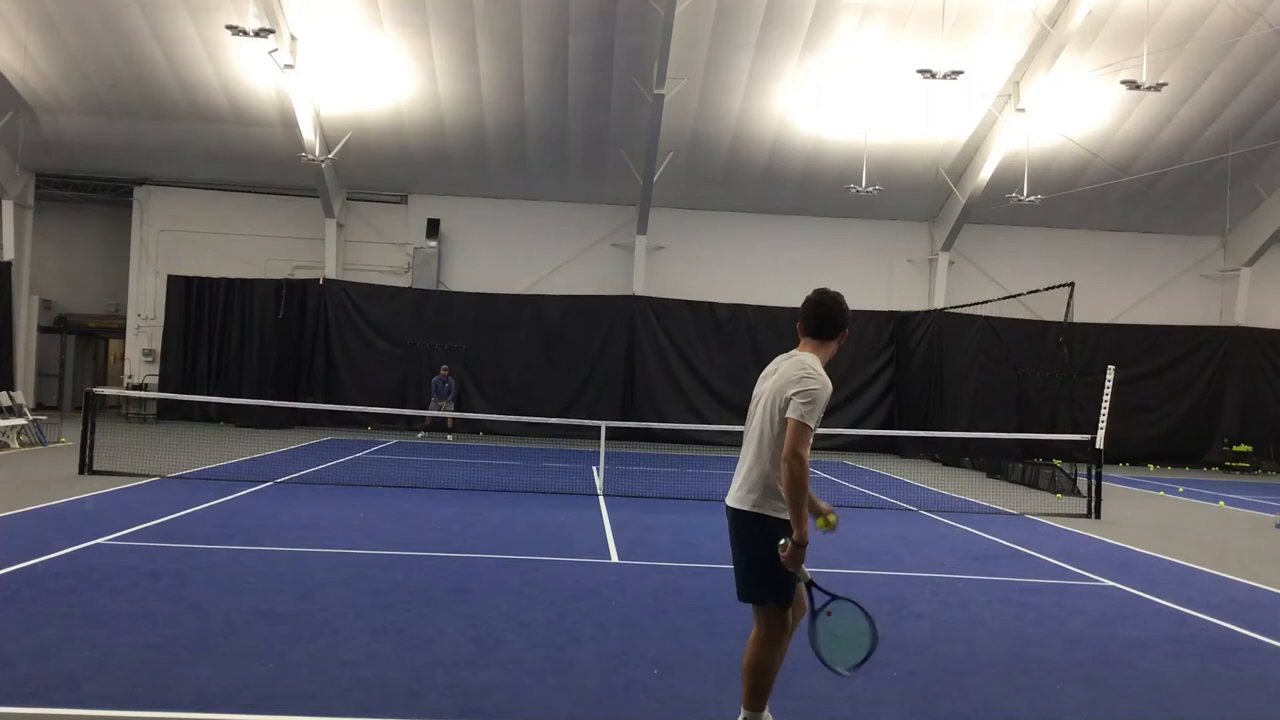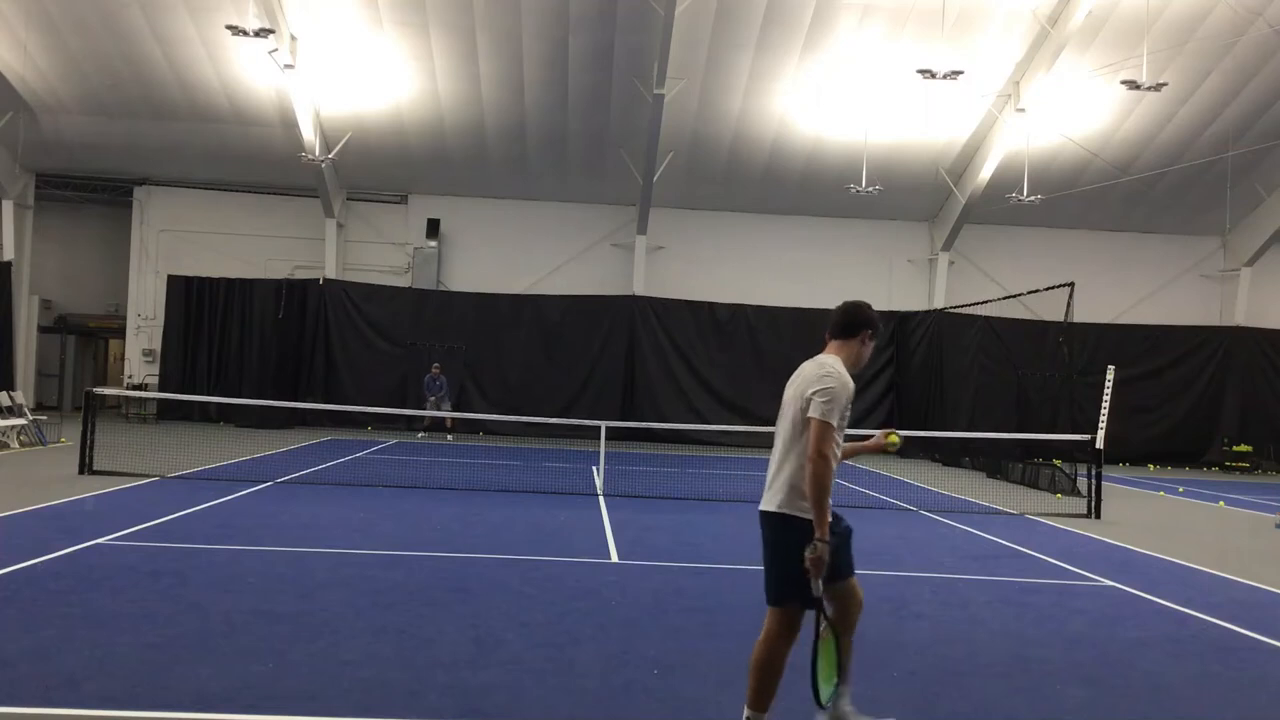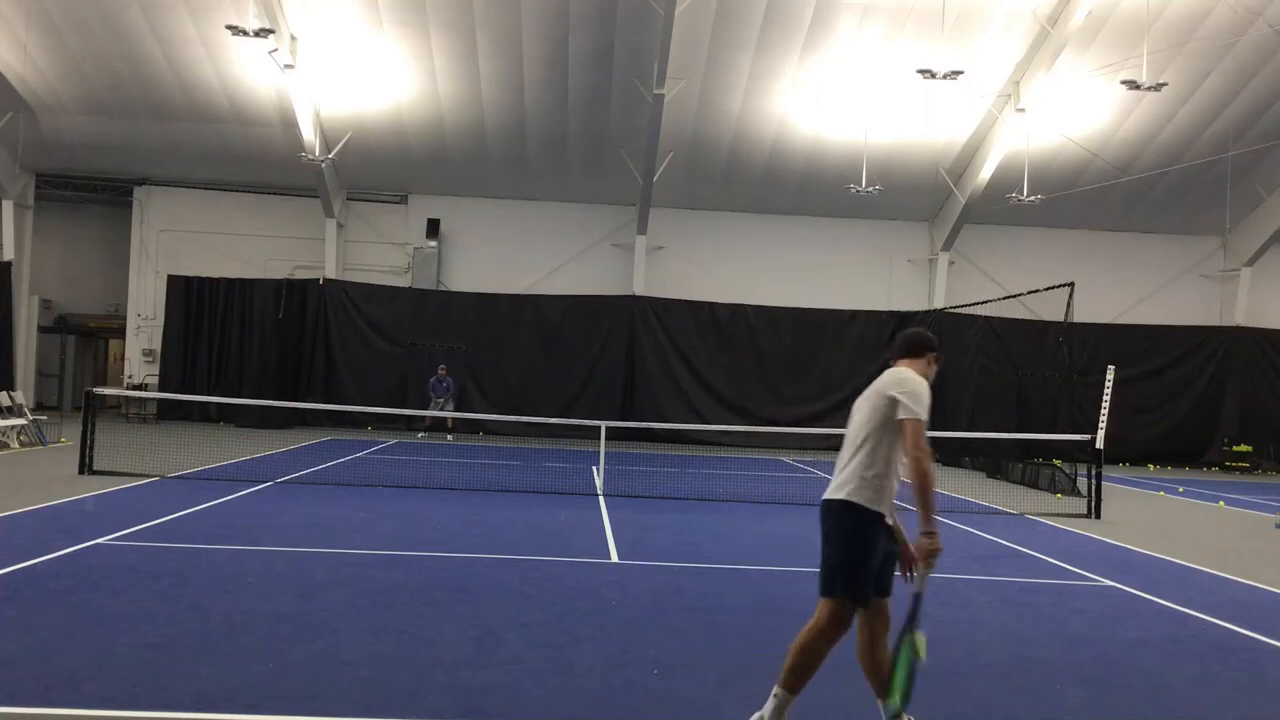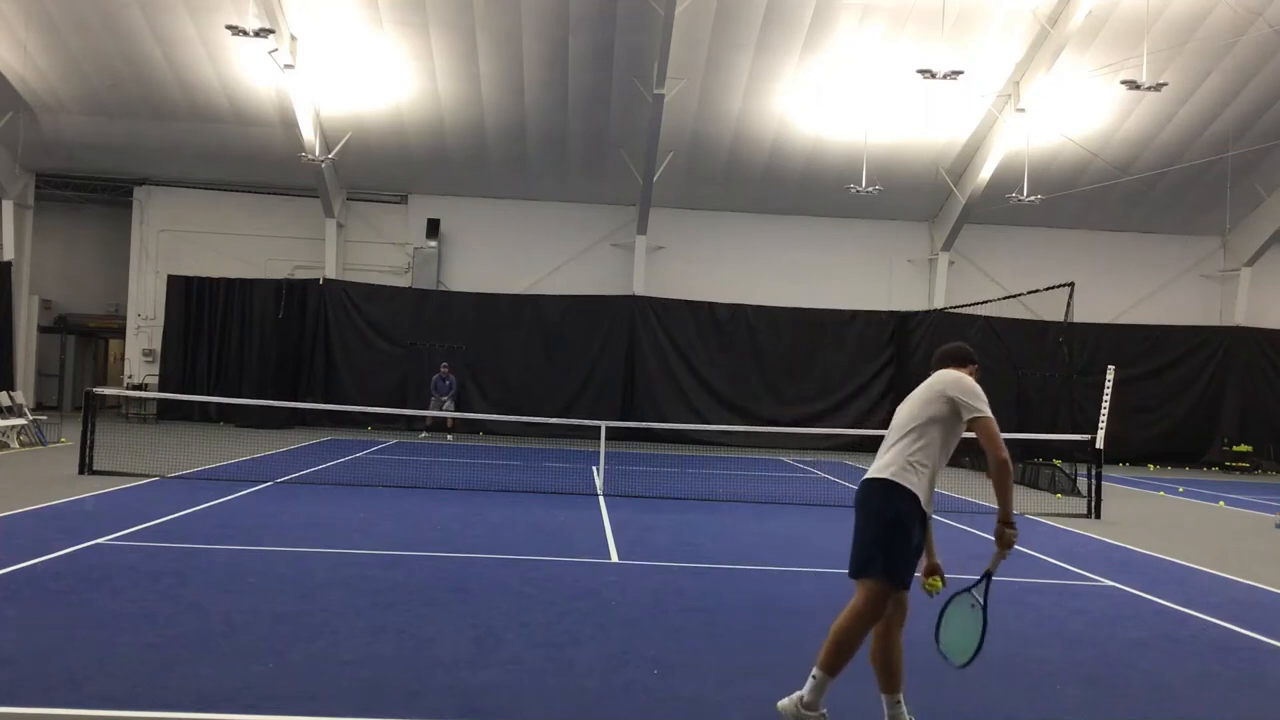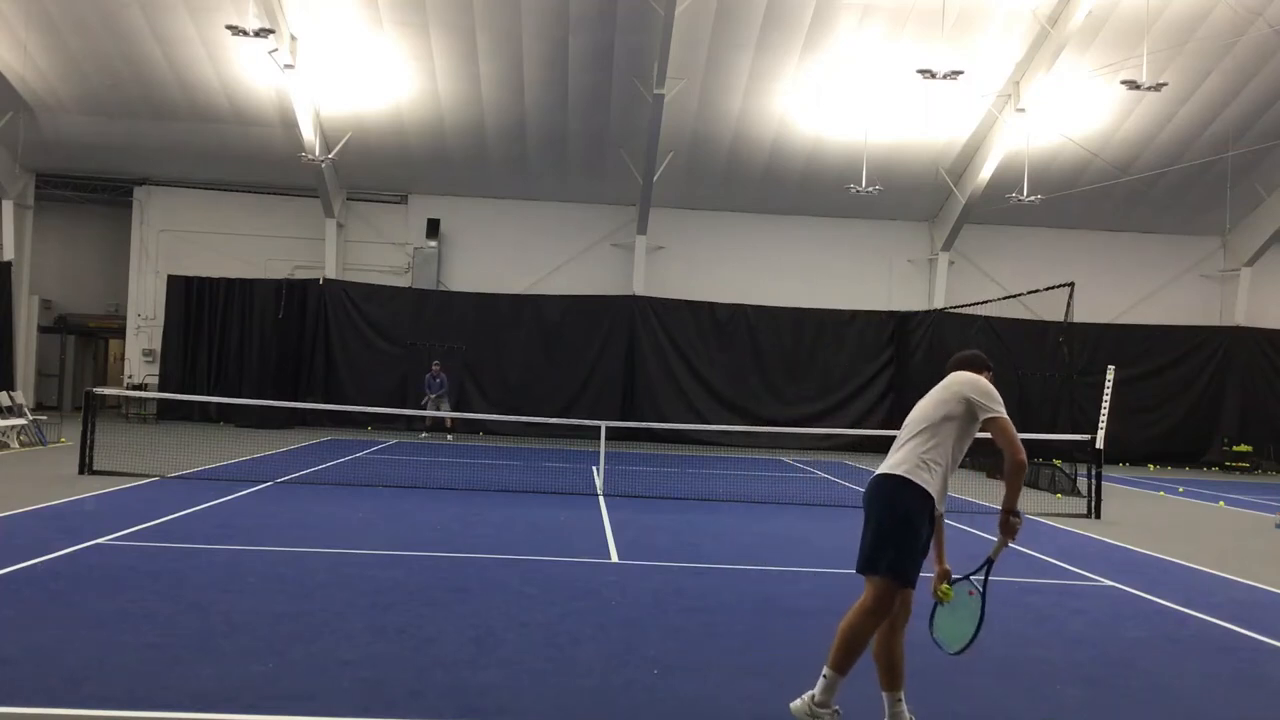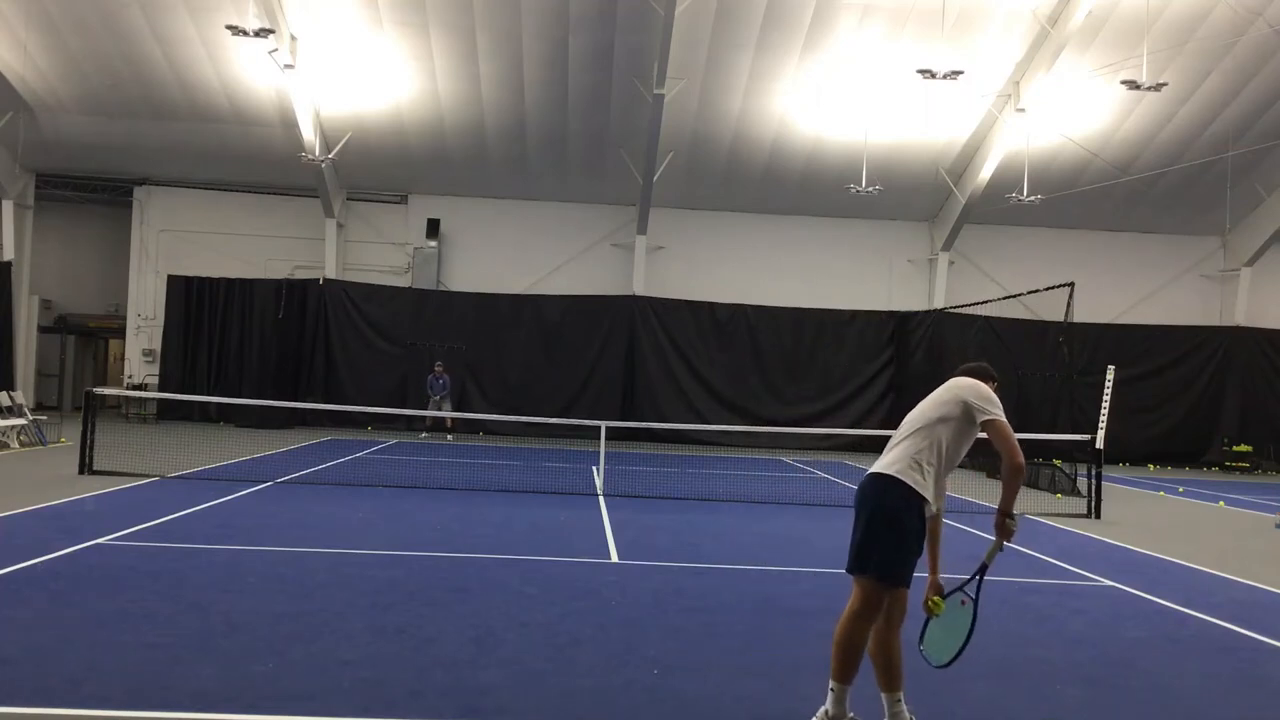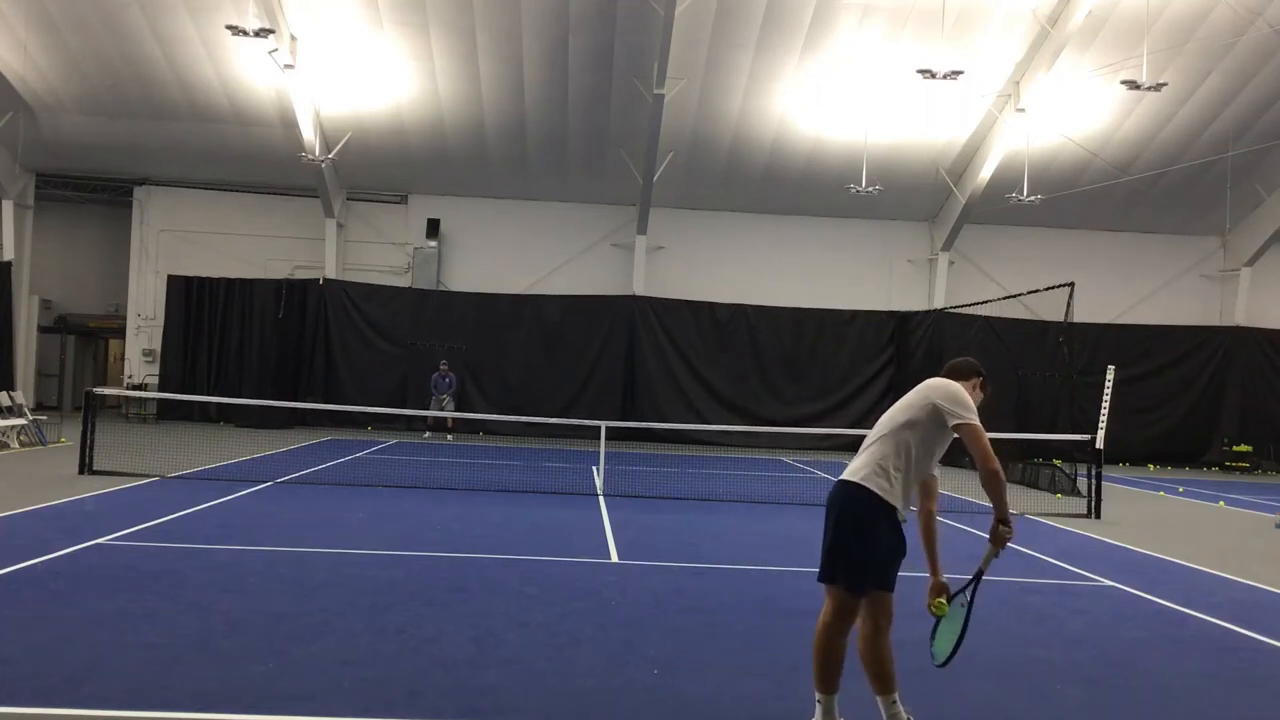
dt=0.4s
person 1, frame 1
left shoulder: (778, 366)
right shoulder: (813, 380)
right elbow: (792, 458)
left wrist: (811, 503)
right wrist: (799, 532)
left hip: (754, 507)
right hip: (766, 515)
left knee: (790, 613)
right knee: (772, 624)
person 1, frame 2
left shoulder: (811, 369)
right shoulder: (836, 377)
right elbow: (817, 458)
left wrist: (866, 446)
right wrist: (821, 534)
left hip: (799, 514)
right hip: (795, 516)
left knee: (848, 601)
right knee: (785, 624)
person 1, frame 3
left shoulder: (880, 388)
right shoulder: (911, 382)
right elbow: (918, 455)
left wrist: (900, 542)
right wrist: (928, 529)
left hip: (863, 513)
right hip: (854, 511)
left knee: (876, 618)
right knee: (833, 619)
person 1, frame 4
left shoulder: (927, 393)
right shoulder: (961, 383)
right elbow: (999, 457)
left wrist: (929, 555)
right wrist: (1005, 520)
left hip: (890, 496)
right hip: (890, 496)
left knee: (892, 612)
right knee: (871, 603)
person 1, frame 5
left shoulder: (943, 398)
right shoulder: (975, 384)
left elbow: (934, 490)
right elbow: (1017, 457)
left wrist: (940, 562)
right wrist: (1009, 511)
left hip: (899, 494)
right hip: (901, 494)
left knee: (897, 611)
right knee: (878, 600)
person 1, frame 6
right shoulder: (977, 390)
left elbow: (935, 504)
right elbow: (1015, 461)
left wrist: (933, 575)
right wrist: (1005, 513)
left hip: (901, 501)
right hip: (893, 494)
left knee: (891, 612)
right knee: (867, 603)
person 1, frame 7
left shoulder: (933, 428)
right shoulder: (950, 391)
left elbow: (927, 508)
right elbow: (989, 466)
left wrist: (936, 575)
right wrist: (1002, 519)
left hip: (882, 512)
right hip: (861, 501)
left knee: (878, 616)
right knee: (841, 611)
